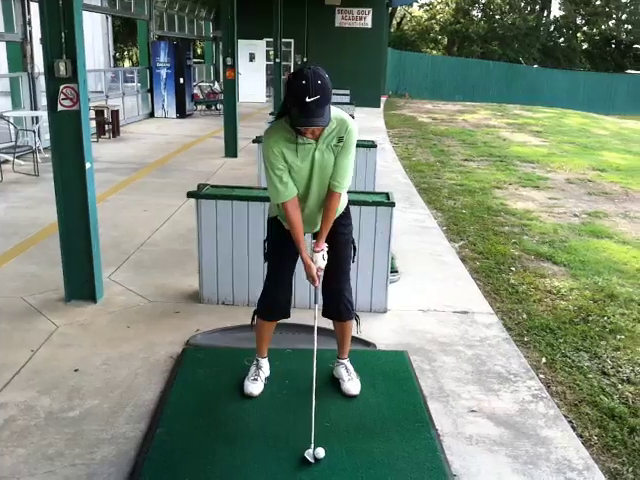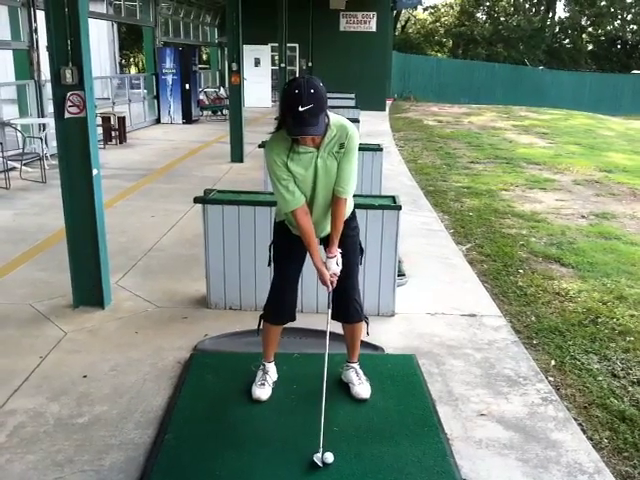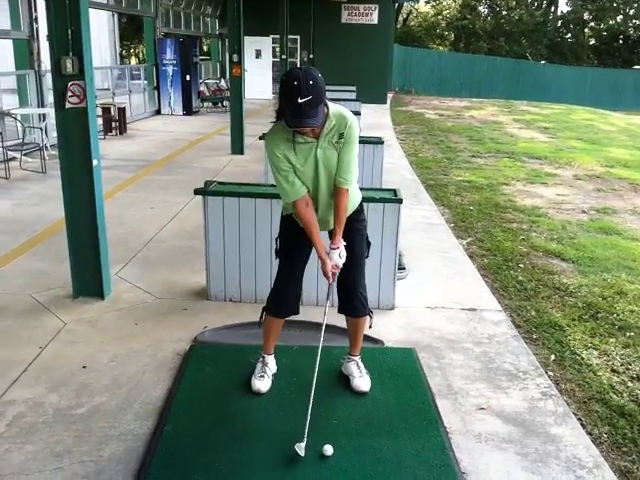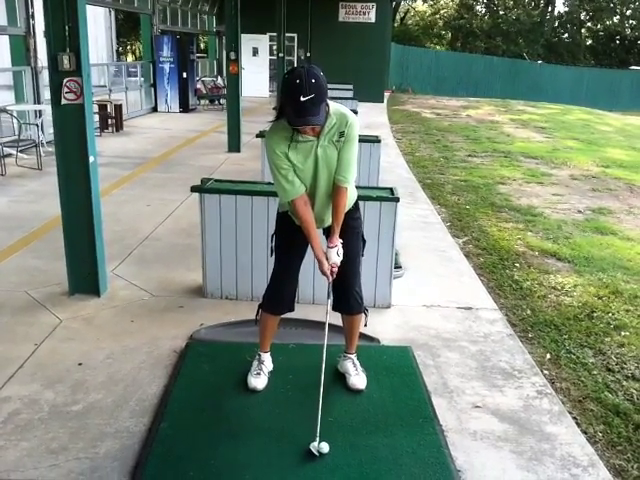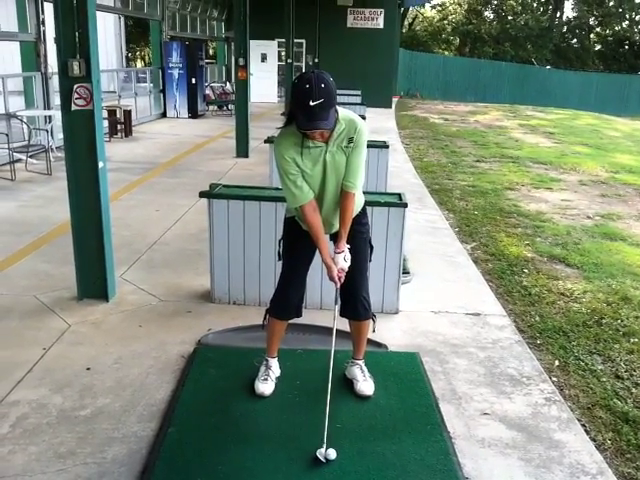
dt=1s
person 1, frame 1
left shoulder: (345, 128)
right shoulder: (274, 138)
left elbow: (336, 190)
right elbow: (288, 201)
left wrist: (322, 242)
right wrist: (304, 255)
left hip: (334, 217)
right hip: (286, 220)
left knee: (341, 293)
right knee: (275, 291)
left ankle: (343, 362)
right ankle: (260, 362)
person 1, frame 2
left shoulder: (346, 134)
right shoulder: (276, 149)
left elbow: (341, 196)
right elbow: (298, 209)
left wrist: (334, 248)
right wrist: (318, 263)
left hip: (340, 221)
right hip: (292, 226)
left knee: (350, 295)
right knee: (280, 295)
left ankle: (352, 366)
right ankle: (267, 366)
person 1, frame 3
left shoulder: (345, 123)
right shoulder: (276, 140)
left elbow: (343, 186)
right elbow: (301, 201)
left wrist: (337, 240)
right wrist: (322, 254)
left hip: (347, 212)
right hip: (299, 218)
left knee: (354, 289)
right knee: (284, 288)
left ankle: (353, 359)
right ankle: (267, 359)
person 1, frame 4
left shoulder: (346, 122)
right shoulder: (277, 139)
left elbow: (342, 184)
right elbow: (299, 200)
left wrist: (335, 238)
right wrist: (318, 252)
left hip: (343, 211)
right hip: (295, 216)
left knee: (350, 288)
right knee: (280, 286)
left ankle: (350, 357)
right ankle: (263, 357)
person 1, frame 5
left shoulder: (355, 128)
right shoulder: (286, 144)
left elbow: (350, 190)
right elbow: (307, 205)
left wrist: (342, 244)
right wrist: (326, 257)
left hip: (351, 217)
right hip: (303, 221)
left knee: (358, 293)
right knee: (288, 291)
left ankle: (357, 363)
right ankle: (270, 362)
